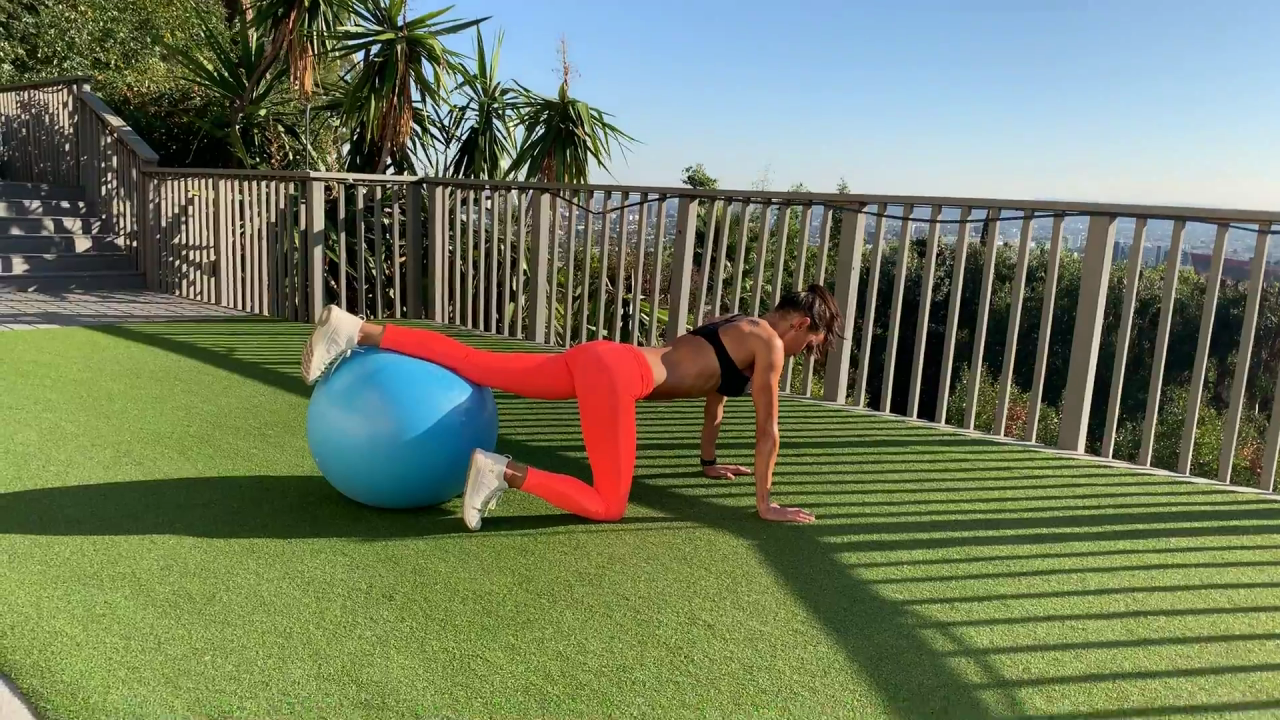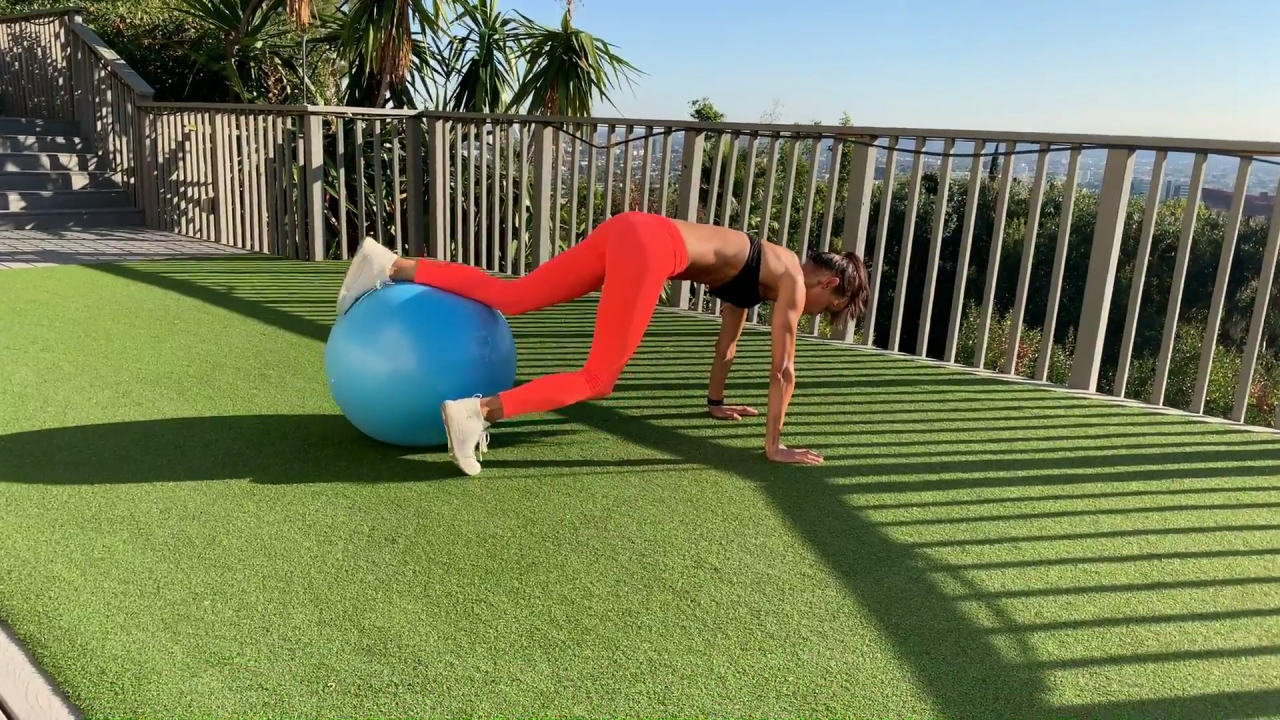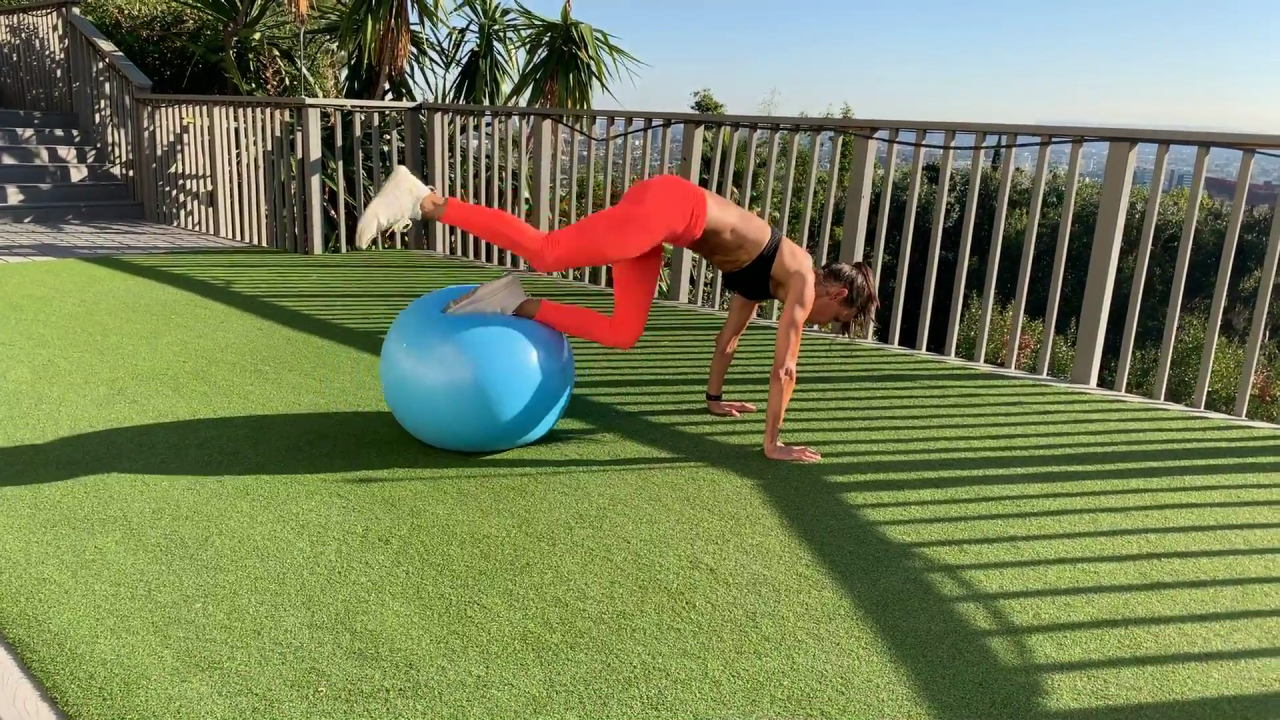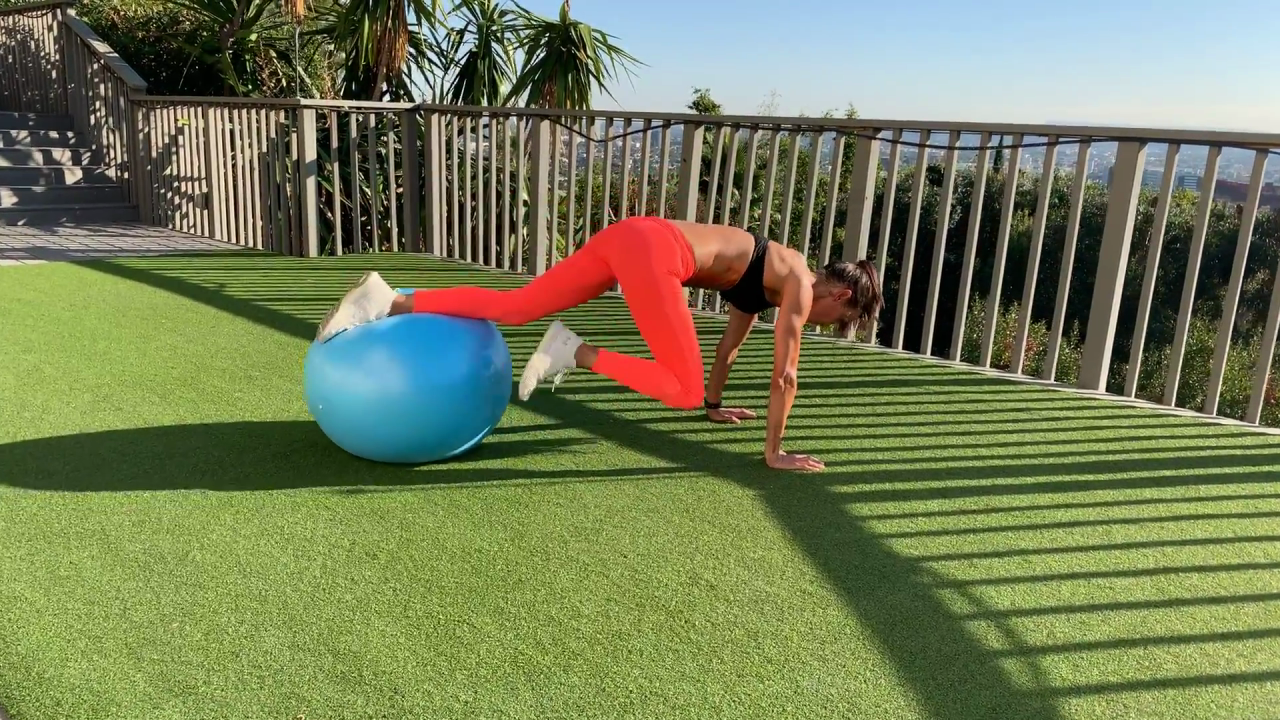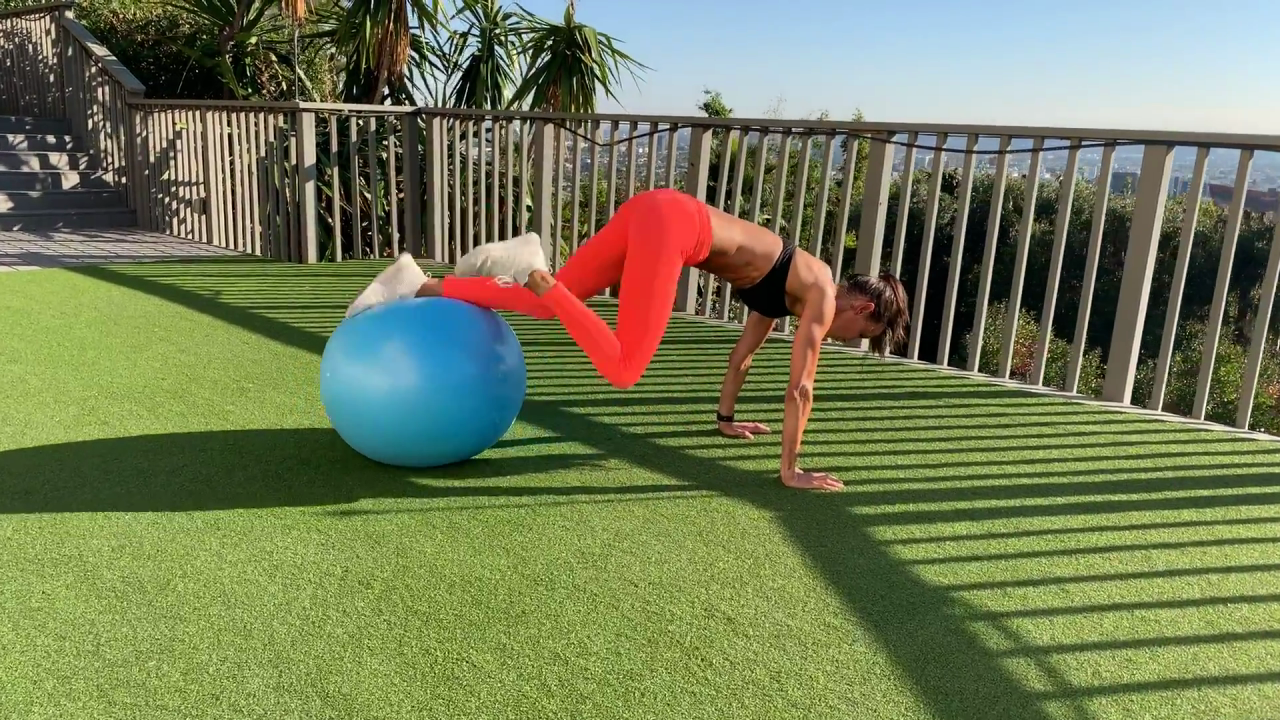
dt=1s
person 1, frame 1
left shoulder: (738, 329)
right shoulder: (769, 342)
left elbow: (714, 397)
right elbow: (767, 429)
left wrist: (709, 462)
right wrist: (765, 503)
left hip: (596, 359)
right hip: (616, 377)
left knee: (472, 364)
right knee: (609, 508)
left ankle: (353, 329)
right ankle: (504, 473)
person 1, frame 2
left shoulder: (758, 271)
right shoulder: (791, 279)
left elbow: (728, 336)
right elbow: (783, 370)
left wrist: (715, 402)
right wrist: (774, 445)
left hip: (626, 232)
right hip: (647, 247)
left knee: (505, 296)
right knee: (596, 379)
left ankle: (389, 265)
right ankle: (479, 412)
person 1, frame 3
left shoulder: (767, 277)
right shoulder: (804, 280)
left elbow: (729, 334)
right elbow: (784, 368)
left wrist: (714, 398)
right wrist: (773, 442)
left hip: (657, 208)
right hip: (666, 203)
left knee: (623, 334)
right knee: (543, 253)
left ankle: (518, 306)
right ankle: (419, 196)
person 1, frame 4
left shoulder: (766, 279)
right shoulder: (800, 283)
left elbow: (730, 343)
right elbow: (785, 375)
left wrist: (716, 406)
right wrist: (775, 452)
left hip: (627, 238)
right hip: (650, 254)
left knee: (511, 307)
right knee: (683, 393)
left ankle: (385, 302)
right ankle: (576, 353)
person 1, frame 5
left shoulder: (786, 293)
right shoulder: (823, 295)
left elbow: (744, 351)
right elbow: (799, 388)
left wrist: (725, 420)
right wrist: (791, 470)
left hip: (653, 213)
right hip: (670, 225)
left knee: (549, 299)
right knee: (621, 370)
left ankle: (418, 286)
right ankle: (530, 267)
